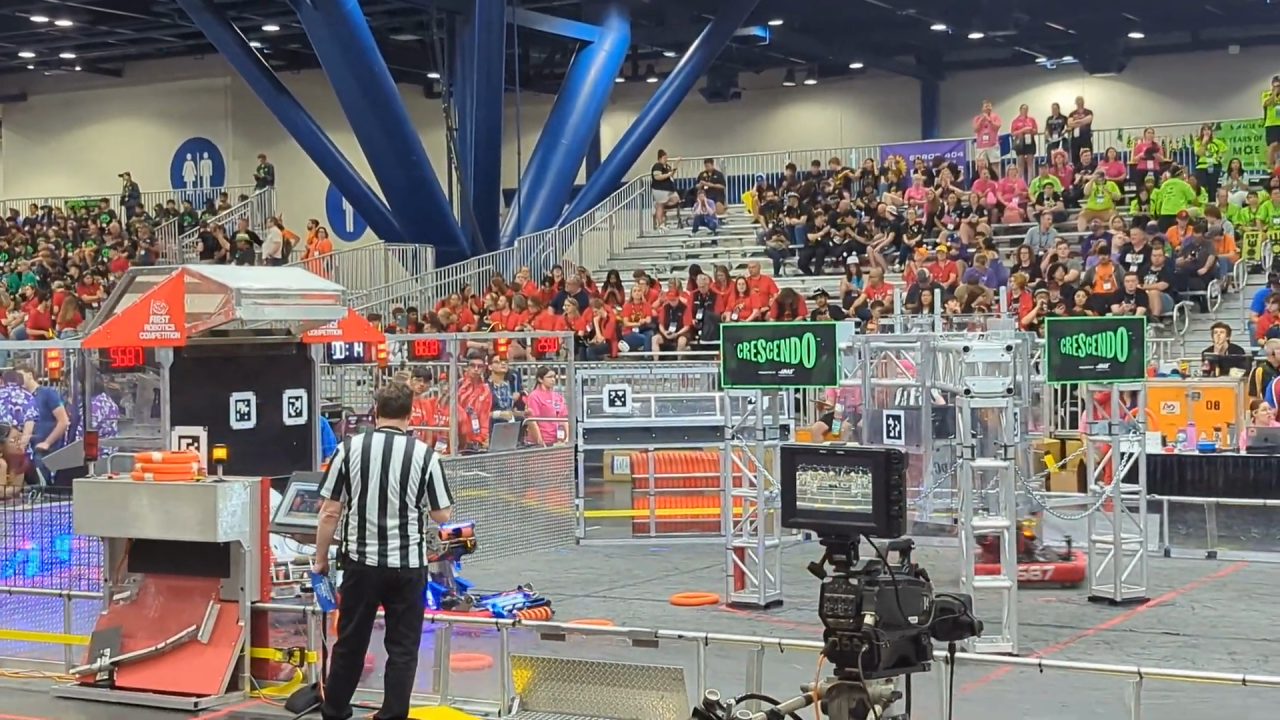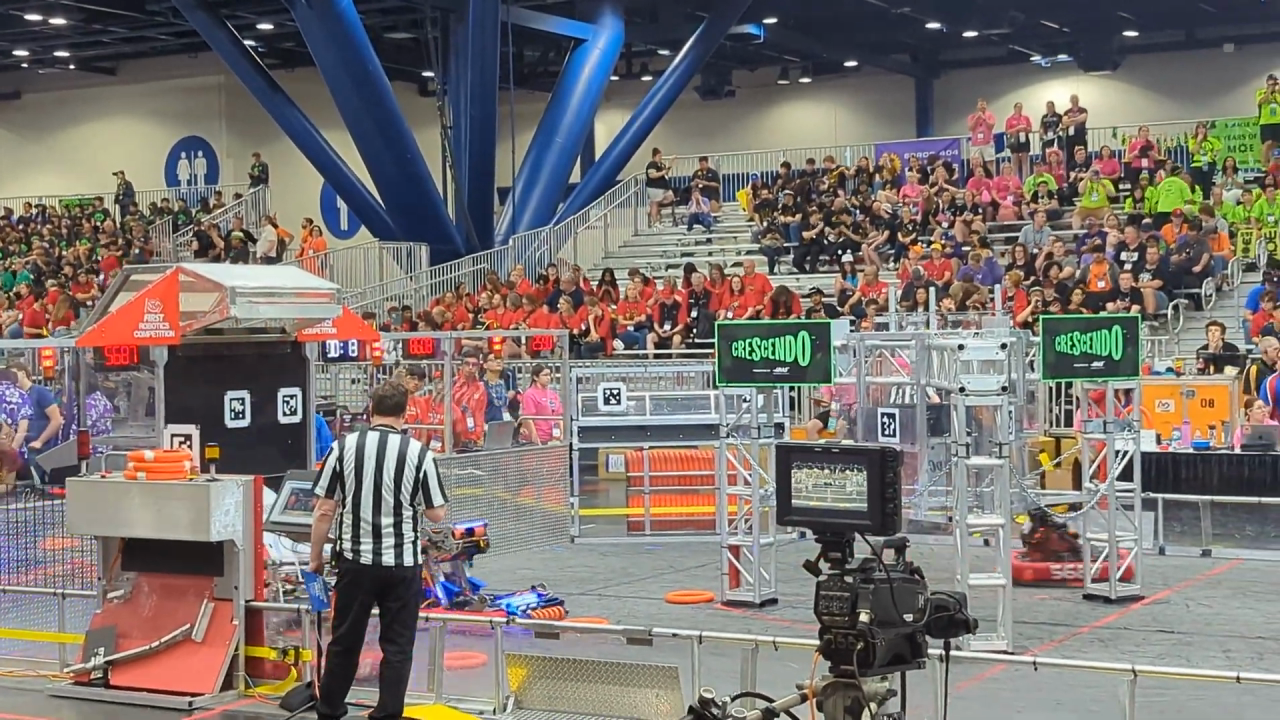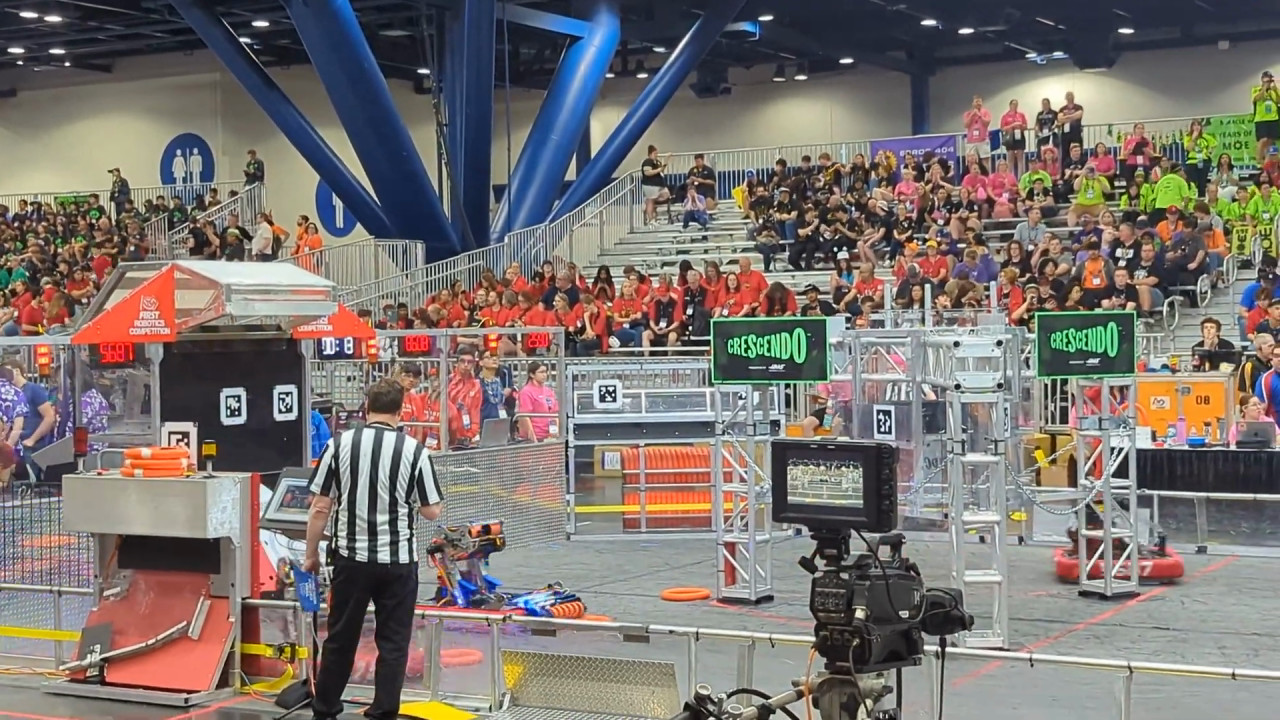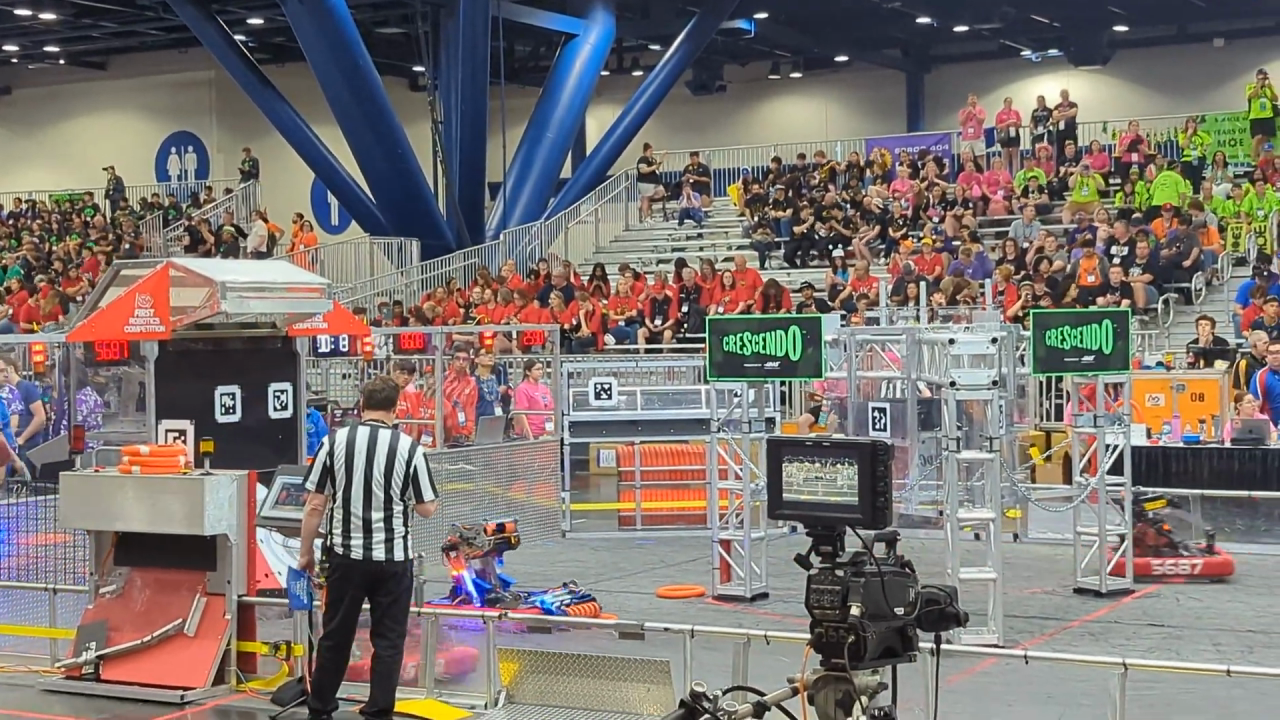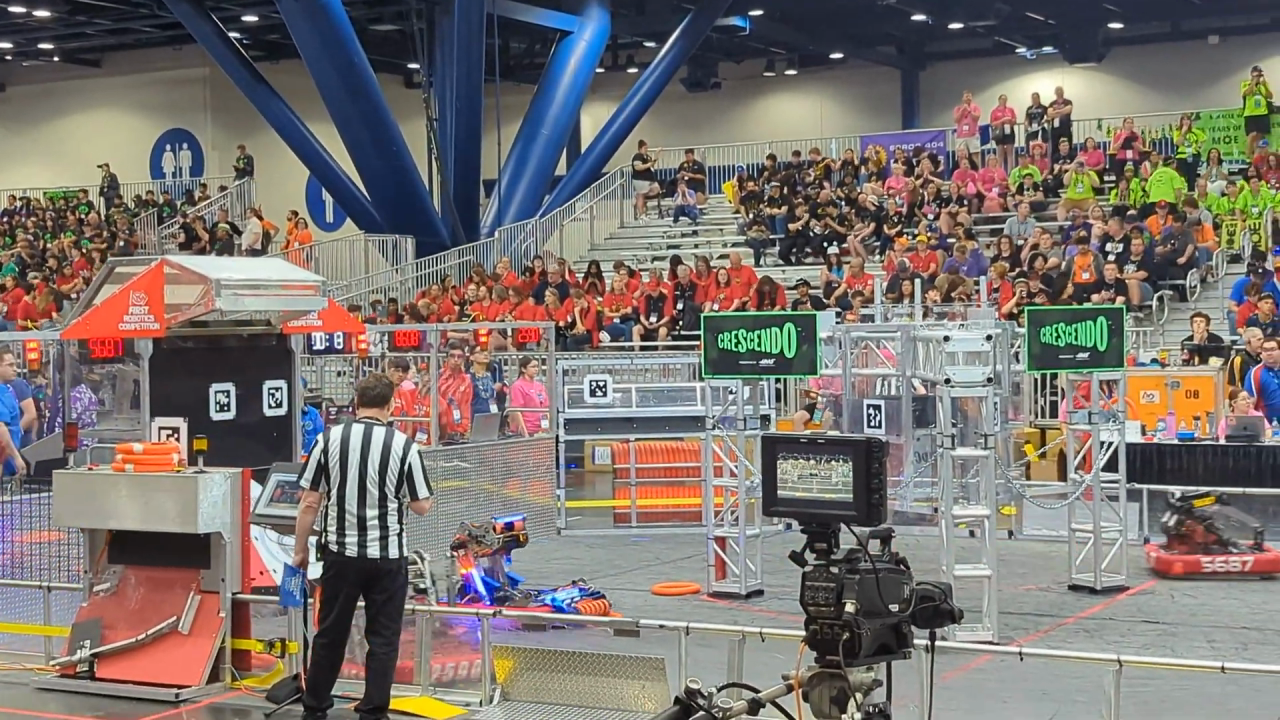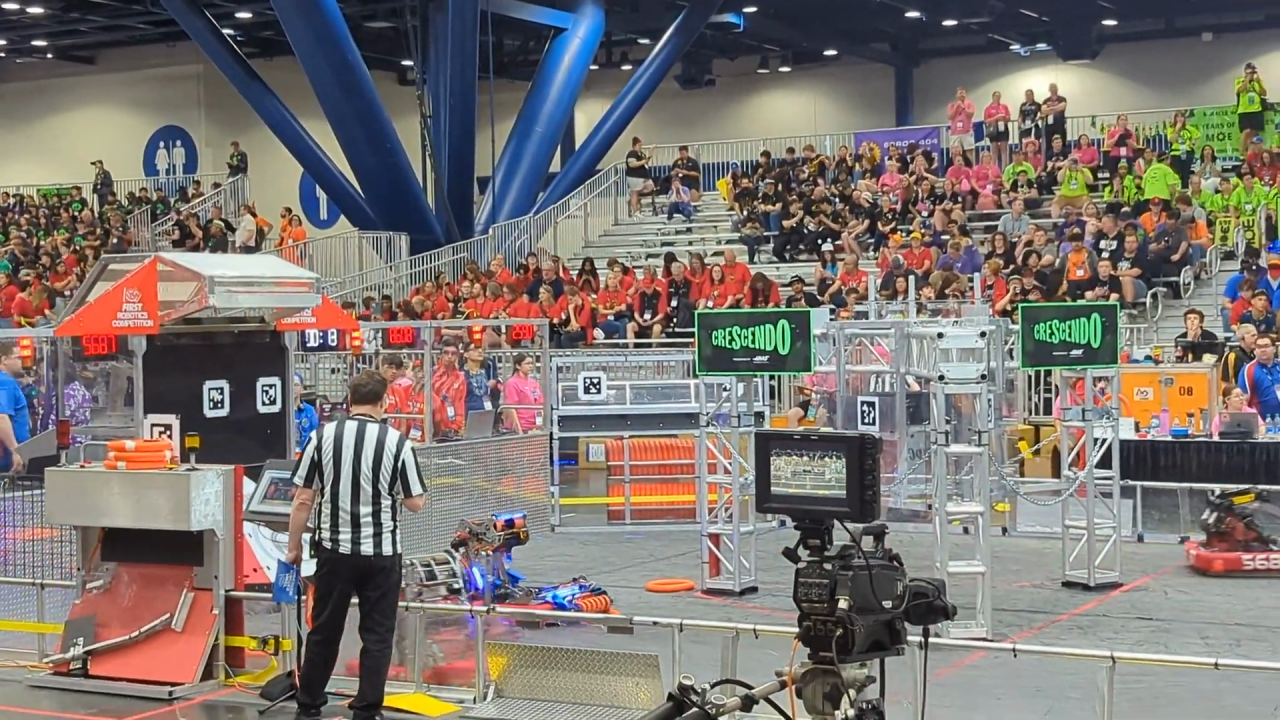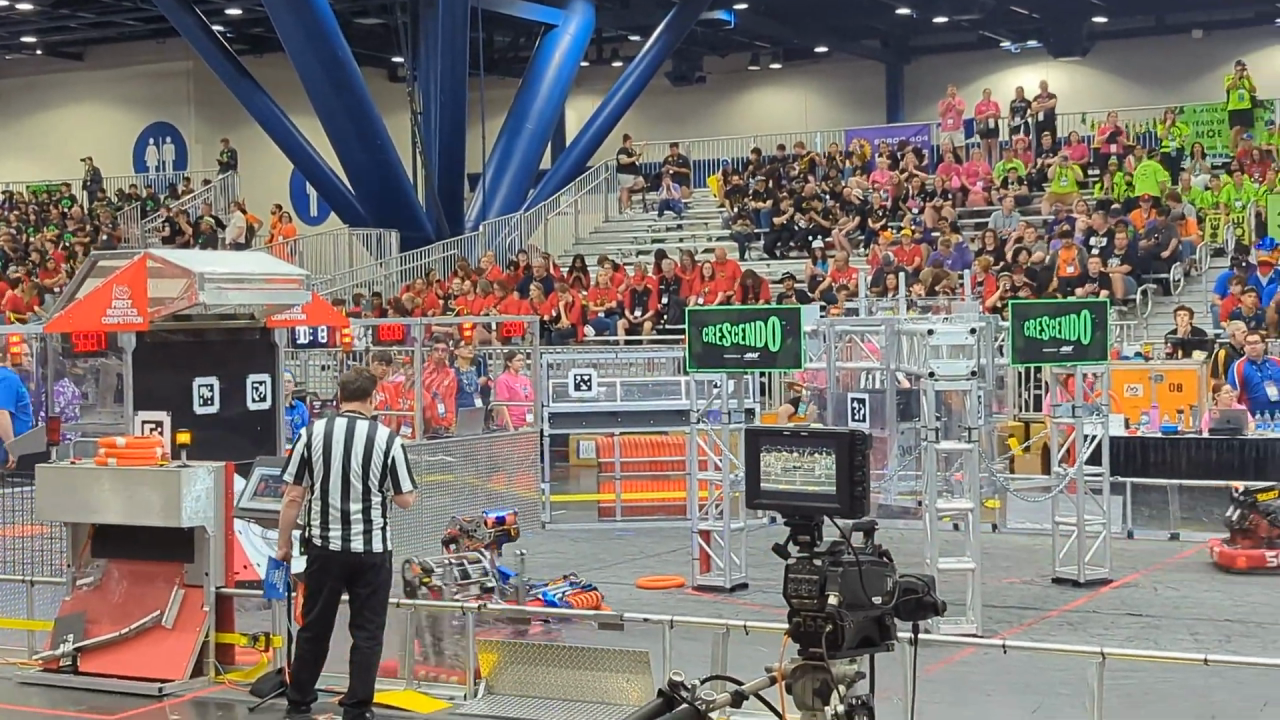
dt=0.1s
person 1, frame 1
left shoulder: (349, 448)
right shoulder: (424, 454)
left elbow: (330, 512)
right elbow: (442, 516)
left wrist: (321, 558)
left hip: (360, 562)
right hip: (407, 565)
left knee: (349, 643)
right knee: (402, 648)
person 1, frame 2
left shoulder: (343, 447)
right shoulder: (419, 453)
left elbow: (324, 510)
right elbow: (437, 515)
left wrist: (316, 556)
left hip: (355, 560)
right hip: (402, 564)
left knee: (343, 642)
right knee: (397, 646)
person 1, frame 3
left shoulder: (339, 444)
right shoulder: (414, 450)
left elbow: (320, 508)
right elbow: (432, 512)
left wrist: (311, 554)
left hip: (350, 558)
right hip: (397, 561)
left knee: (339, 639)
right knee: (393, 643)
person 1, frame 4
left shoulder: (334, 441)
right shoulder: (409, 448)
left elbow: (315, 505)
right elbow: (427, 509)
left wrist: (306, 552)
left hip: (345, 556)
right hip: (392, 558)
left knee: (335, 636)
right knee: (388, 641)
person 1, frame 5
left shoulder: (328, 439)
right shoulder: (404, 445)
left elbow: (309, 503)
right elbow: (422, 507)
left wrist: (300, 550)
left hip: (340, 553)
right hip: (387, 556)
left knee: (329, 633)
right knee: (383, 638)
person 1, frame 6
left shoulder: (322, 436)
right shoulder: (397, 442)
left elbow: (303, 500)
right elbow: (416, 503)
left wrist: (294, 547)
left hip: (334, 550)
right hip: (381, 553)
left knee: (323, 630)
right knee: (377, 635)
person 1, frame 7
left shoulder: (312, 433)
right shoulder: (387, 438)
left elbow: (293, 497)
right elbow: (406, 500)
left wrist: (284, 544)
left hip: (324, 547)
right hip: (371, 550)
left knee: (314, 627)
right knee: (367, 632)
